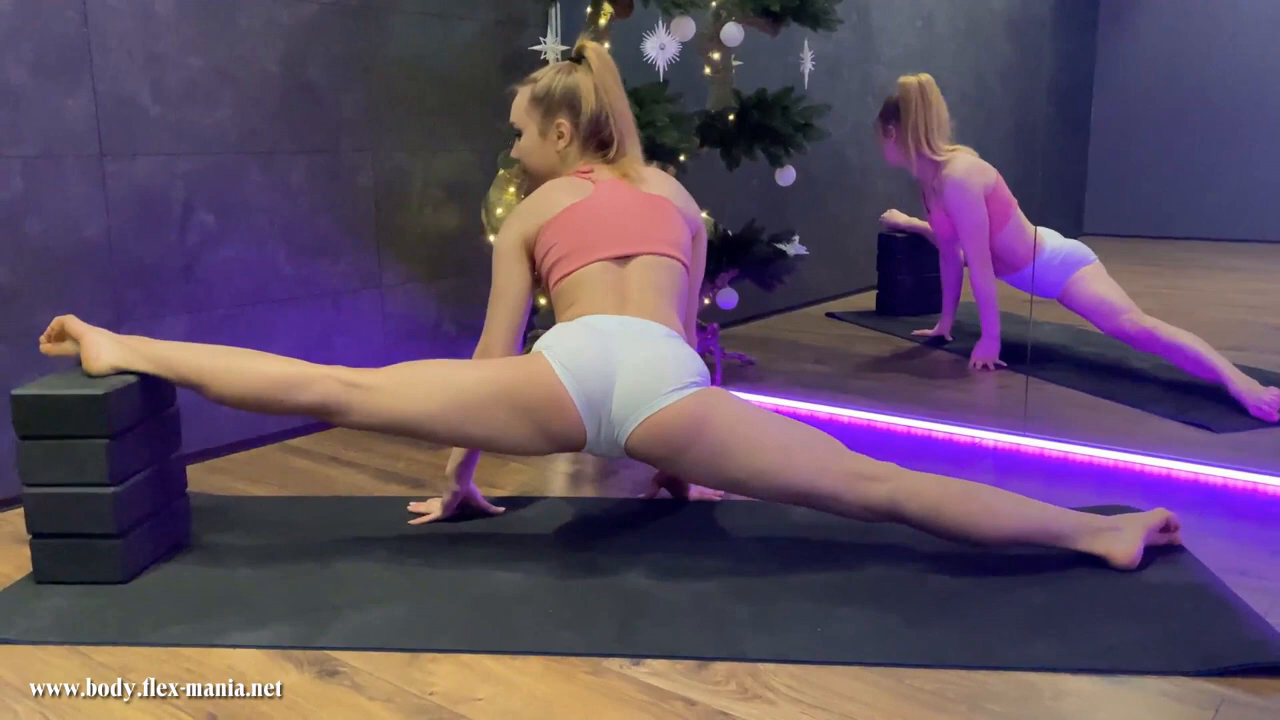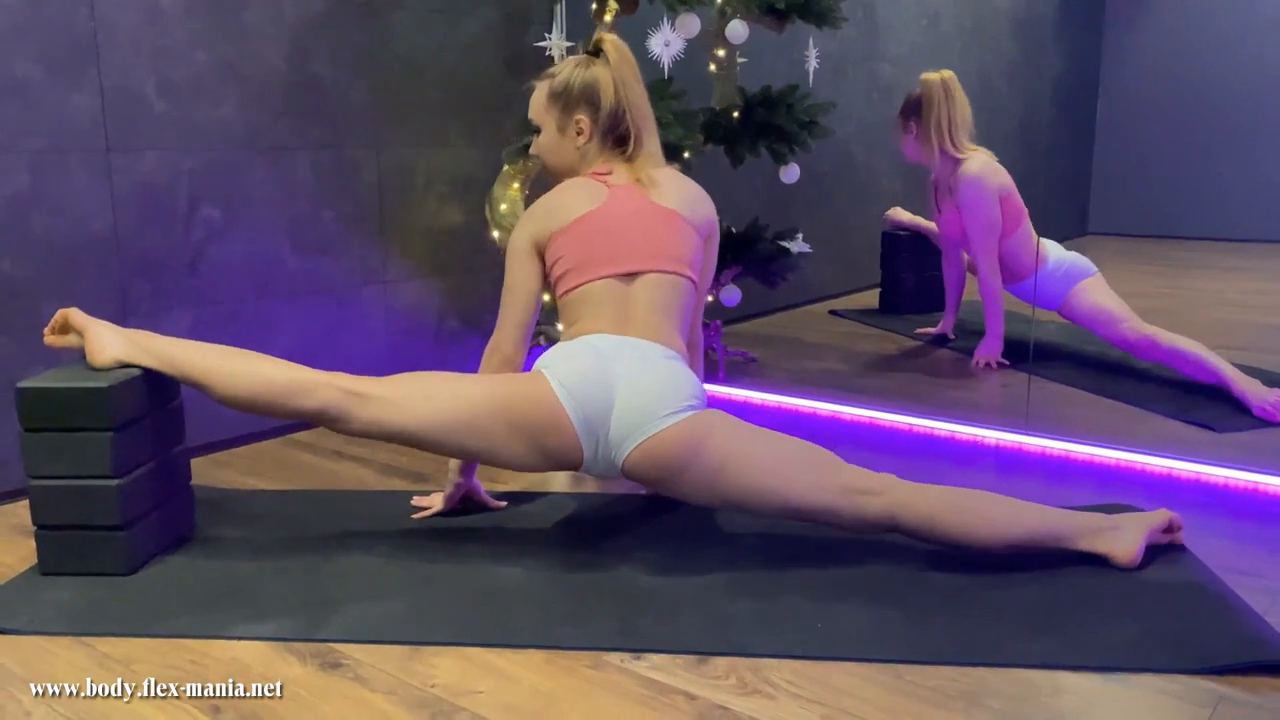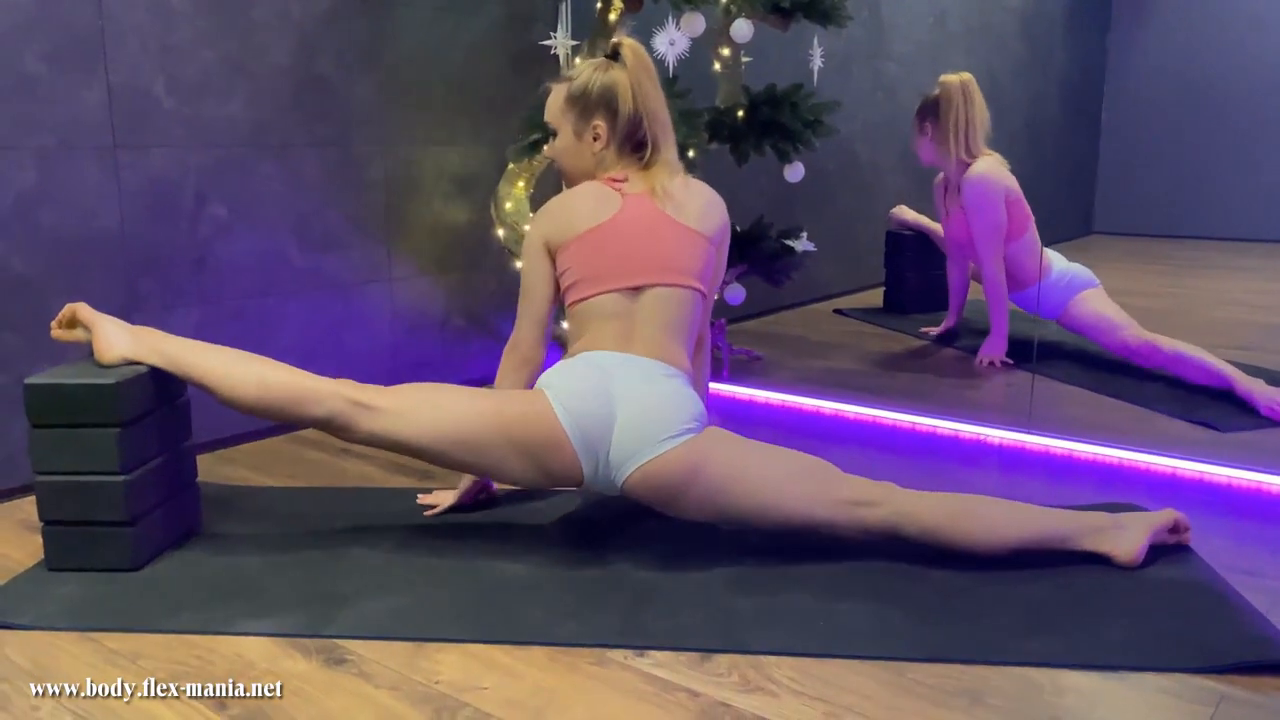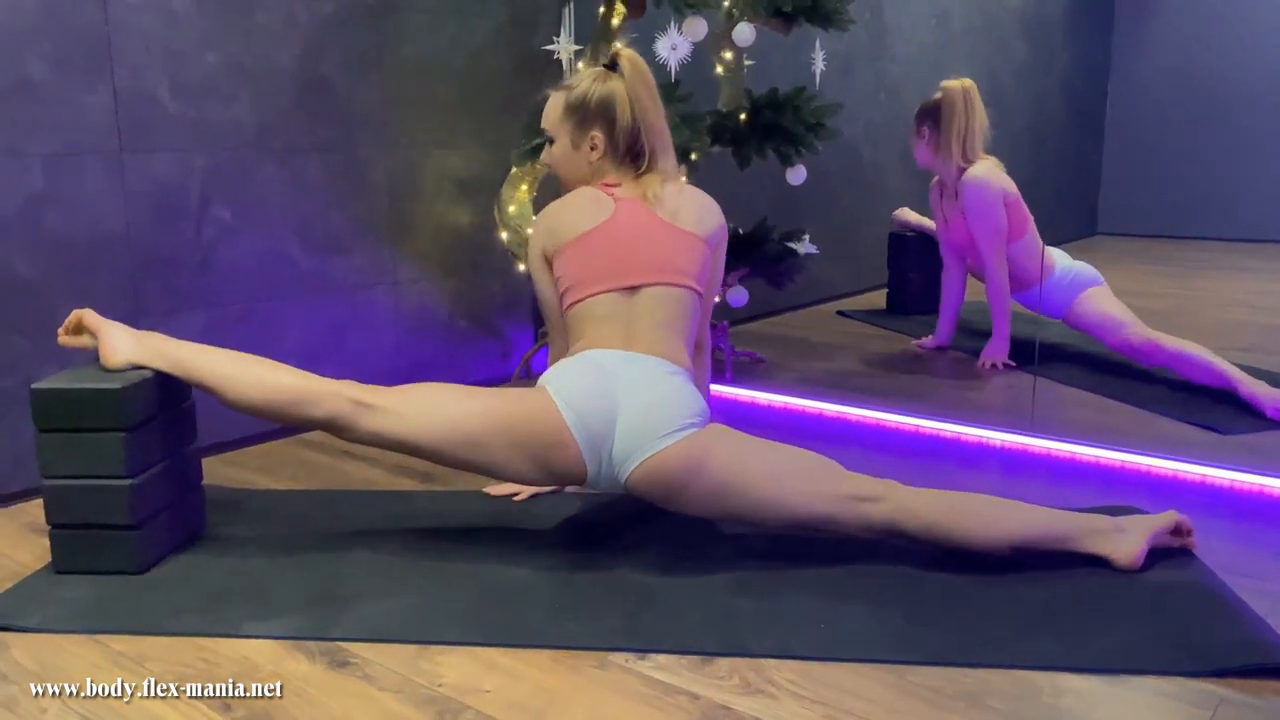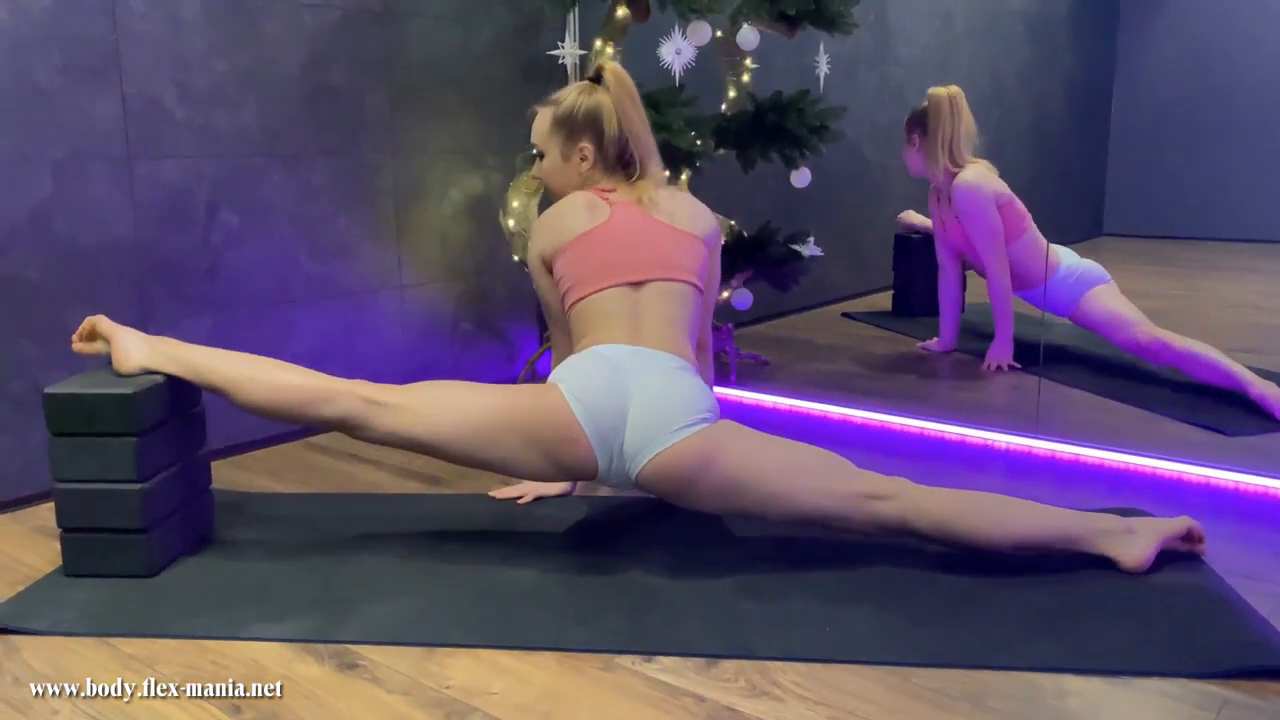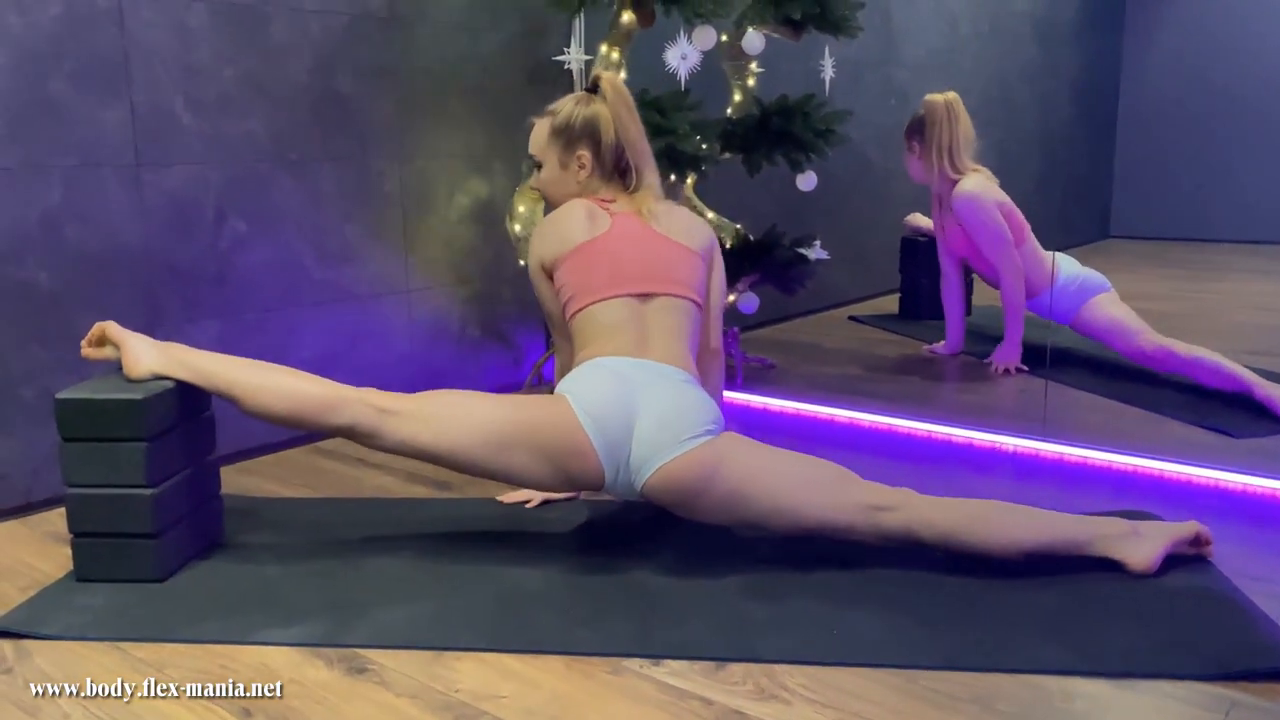
dt=0.2s
person 1, frame 1
left shoulder: (529, 213)
right shoulder: (676, 196)
left elbow: (493, 353)
left wrist: (460, 478)
right wrist: (684, 464)
left hip: (572, 373)
right hip: (664, 383)
left knee: (340, 389)
right knee: (873, 487)
left ankle: (122, 352)
right ankle: (1102, 532)
person 1, frame 2
left shoulder: (543, 211)
right shoulder: (692, 197)
left elbow: (505, 352)
left wrist: (463, 473)
right wrist: (687, 460)
left hip: (570, 394)
right hip: (659, 407)
left knee: (340, 398)
right knee: (873, 498)
left ankle: (124, 345)
person 1, frame 3
left shoulder: (556, 215)
right shoulder: (709, 204)
left elbow: (522, 357)
left wrist: (482, 470)
right wrist: (691, 461)
left hip: (570, 412)
right hip: (661, 426)
left knee: (345, 406)
right knee: (877, 508)
person 1, frame 4
left shoulder: (555, 219)
right shoulder: (703, 208)
left wrist: (548, 468)
right wrist: (686, 455)
left hip: (574, 407)
right hip: (663, 423)
left knee: (346, 406)
right knee: (877, 505)
left ankle: (135, 346)
person 1, frame 5
left shoulder: (553, 225)
right shoulder: (697, 215)
left wrist: (562, 466)
right wrist: (690, 454)
left hip: (583, 403)
right hip: (675, 415)
left knee: (357, 402)
right knee: (887, 501)
left ankle: (150, 350)
person 1, frame 6
left shoulder: (554, 232)
right shoulder: (696, 228)
left wrist: (562, 475)
right wrist: (695, 465)
left hip: (592, 415)
right hip: (680, 429)
left knee: (367, 412)
right knee: (891, 513)
left ankle: (161, 358)
person 2, frame 1
left shoulder: (958, 177)
right shoulder: (929, 178)
left elbow: (980, 266)
right elbow: (949, 251)
left wrist: (990, 339)
right wrist: (946, 318)
left hip: (1056, 263)
right hip: (1026, 262)
left knee: (1134, 328)
left ankle: (1239, 383)
right ankle: (908, 224)
person 2, frame 2
left shoulder: (975, 176)
right shoulder: (939, 181)
left elbow: (987, 264)
right elbow: (954, 251)
left wrist: (993, 338)
right wrist: (949, 318)
left hip: (1058, 276)
right hip: (1025, 275)
left knee: (1136, 336)
left ankle: (1243, 385)
right ankle: (913, 222)
person 2, frame 3
left shoulder: (983, 179)
right shoulder: (944, 184)
left elbow: (992, 264)
right elbow: (958, 254)
left wrist: (998, 337)
right wrist: (952, 318)
left hip: (1059, 287)
right hip: (1028, 283)
left knee: (1139, 344)
left ankle: (1248, 387)
right ankle: (918, 222)
person 2, frame 4
left shoulder: (978, 182)
right shoulder: (940, 188)
left elbow: (996, 268)
right elbow: (954, 262)
left wrist: (1000, 340)
right wrist: (943, 333)
left hip: (1063, 285)
right hip: (1030, 282)
left knee: (1141, 343)
person 2, frame 5
left shoulder: (969, 187)
right shoulder: (940, 190)
left elbow: (997, 268)
right elbow: (949, 265)
left wrist: (1003, 341)
right wrist: (946, 337)
left hip: (1069, 281)
right hip: (1041, 278)
left knee: (1149, 342)
person 2, frame 6
left shoulder: (968, 196)
right shoulder: (941, 196)
left elbow: (1012, 270)
right elbow: (950, 270)
left wrist: (1011, 344)
right wrist: (953, 340)
left hip: (1068, 290)
right hip: (1044, 280)
left knee: (1154, 350)
